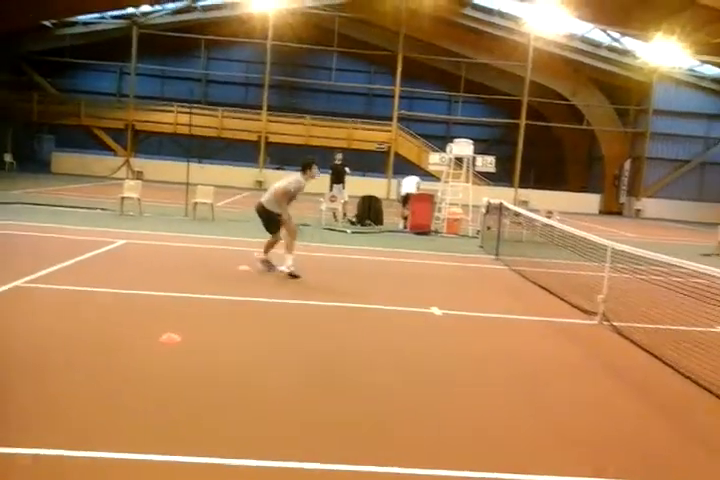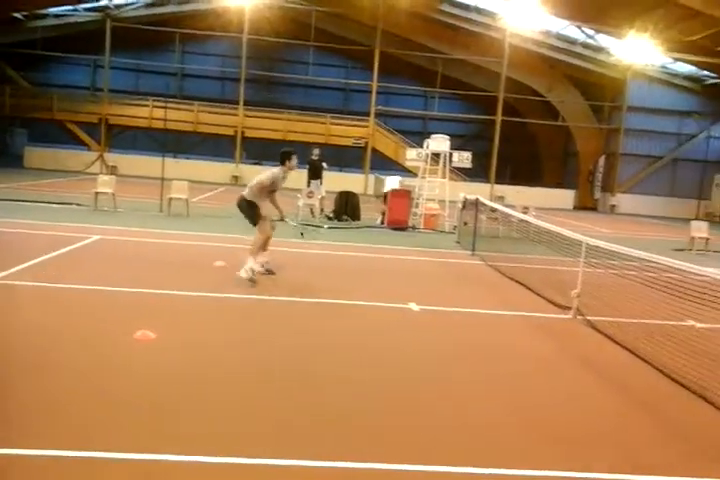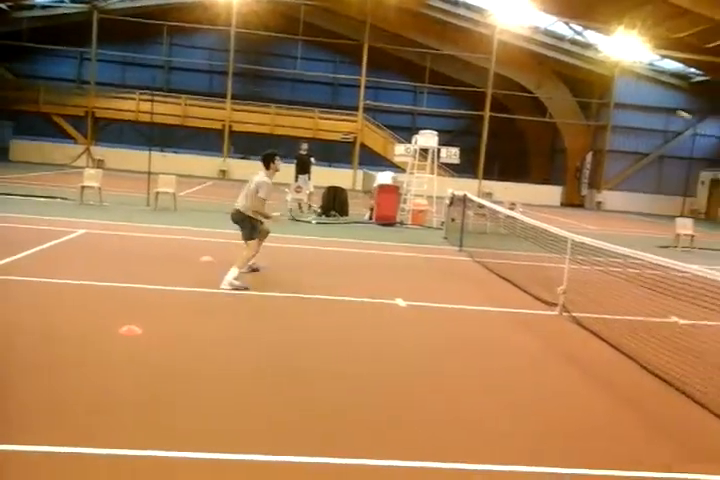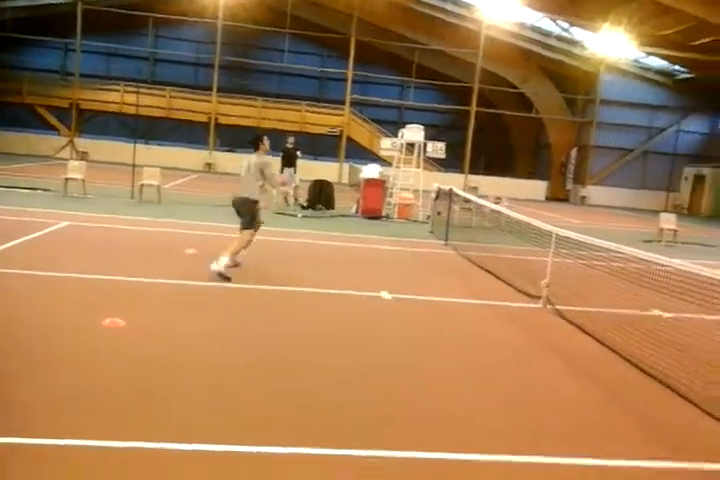
dt=0.2s
person 1, frame 1
left shoulder: (299, 179)
right shoulder: (299, 182)
right elbow: (277, 193)
left wrist: (287, 216)
right wrist: (284, 213)
left hip: (274, 207)
right hip: (266, 208)
left knee: (293, 231)
right knee: (276, 237)
left ankle: (288, 265)
right ankle: (264, 258)
person 1, frame 2
left shoulder: (281, 175)
right shoulder: (276, 174)
left elbow: (271, 194)
right elbow: (254, 188)
left wrist: (280, 210)
right wrist: (262, 206)
left hip: (252, 201)
right hip: (247, 201)
left knee: (270, 227)
right knee: (266, 232)
left ankle: (262, 263)
right ankle: (248, 267)
person 1, frame 3
left shoulder: (262, 177)
right shoulder: (265, 182)
right elbow: (257, 208)
left wrist: (264, 215)
right wrist: (269, 216)
left hip: (245, 213)
right hip: (244, 215)
left knee: (264, 231)
right knee: (252, 248)
left ankle: (248, 264)
right ankle: (229, 280)
person 1, frame 4
left shoulder: (253, 160)
right shoulder: (264, 161)
right elbow: (275, 184)
right wrist: (283, 181)
left hip: (239, 199)
right hip: (248, 202)
left knee: (256, 224)
right knee: (247, 236)
left ankle: (231, 258)
right ankle: (220, 265)
